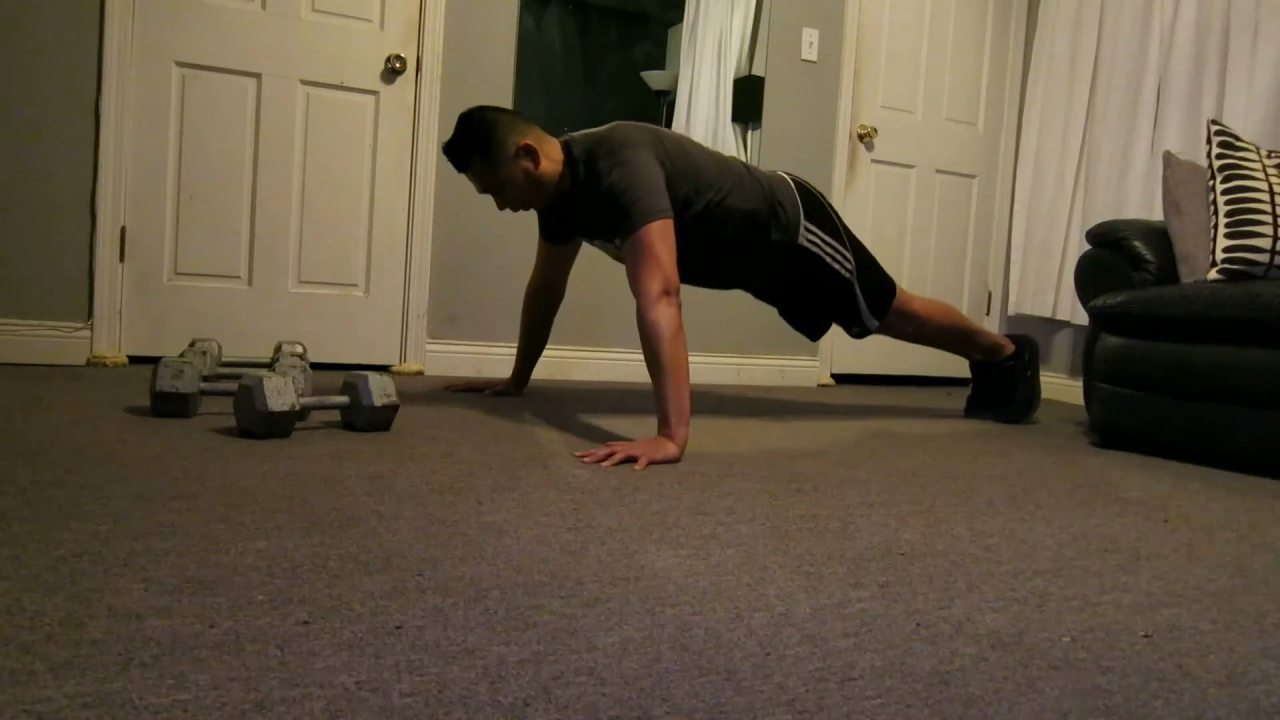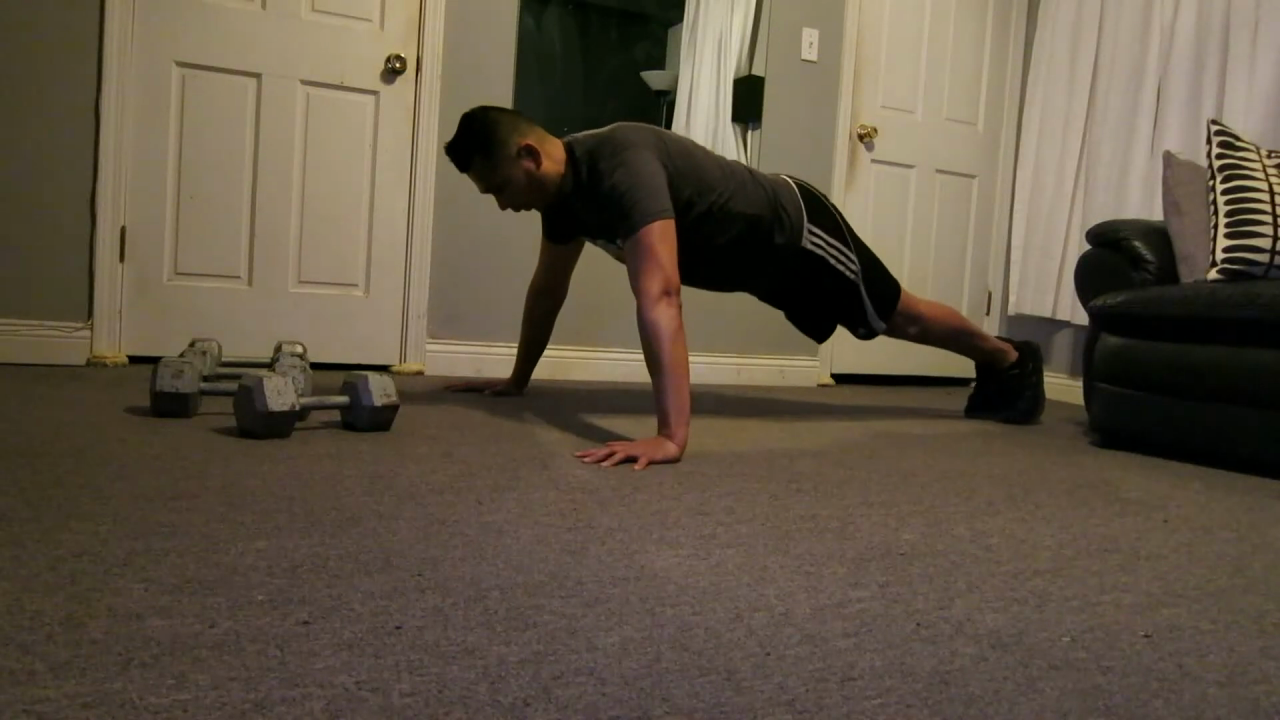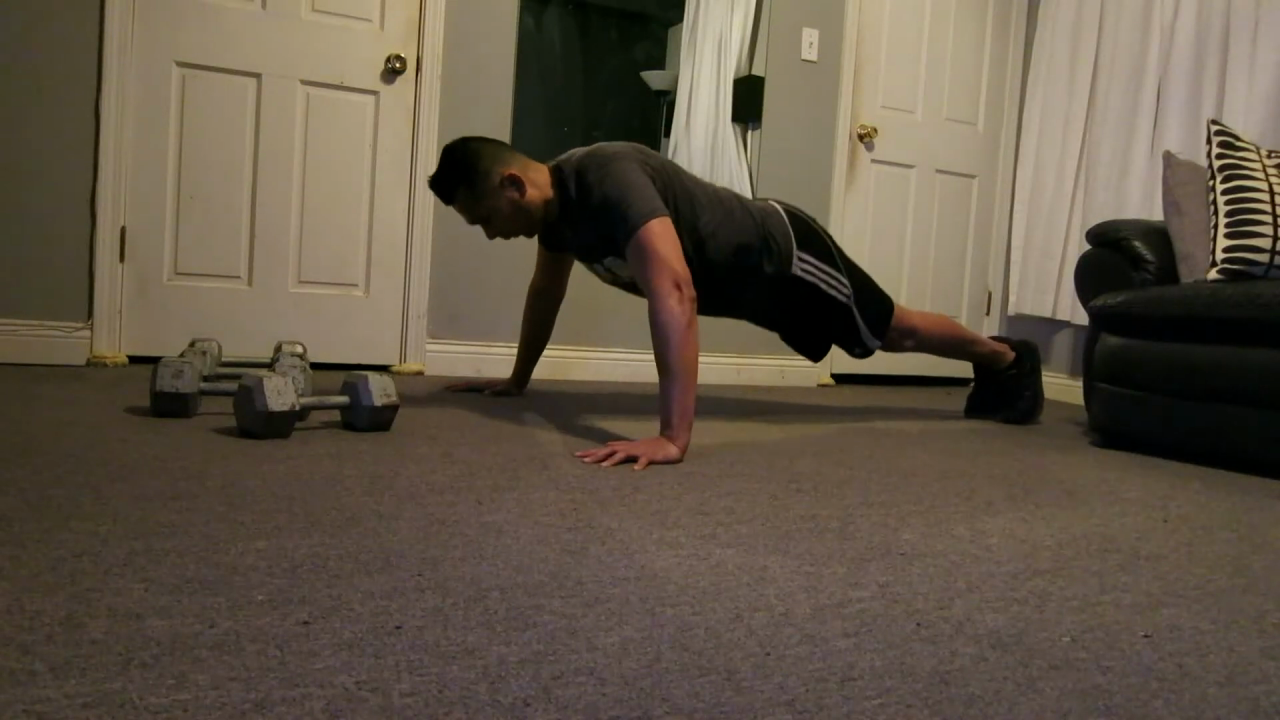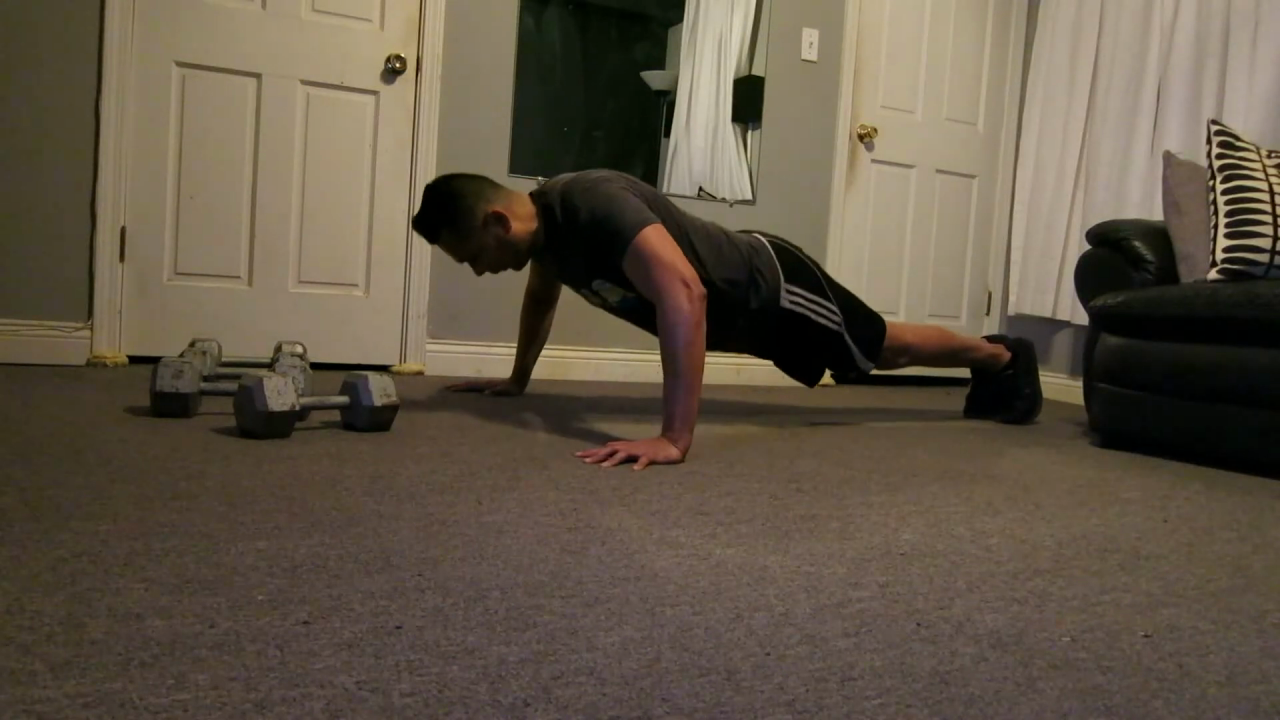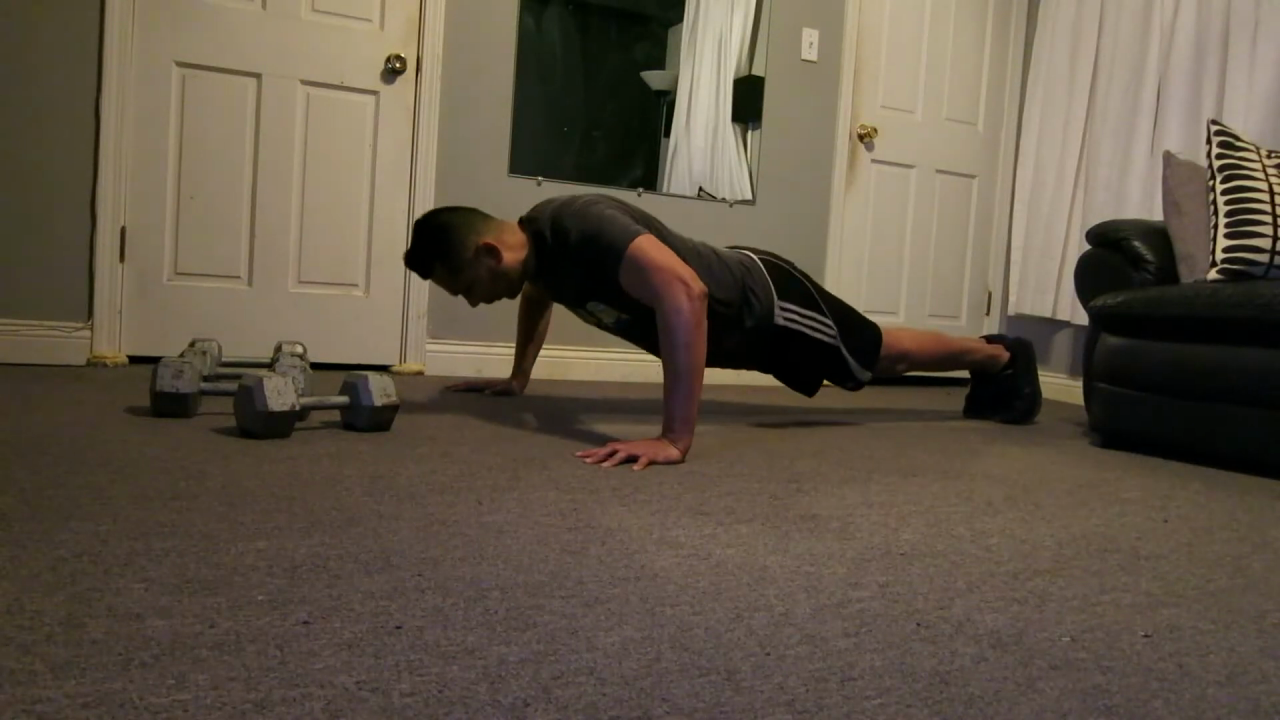
dt=0.3s
person 1, frame 1
left shoulder: (619, 164)
right shoulder: (562, 186)
left elbow: (659, 297)
right elbow: (545, 287)
left wrist: (672, 436)
right wrist: (517, 379)
left hip: (790, 228)
right hip: (754, 255)
left knee: (895, 316)
right knee: (883, 324)
left ankle: (1007, 354)
right ankle: (988, 365)
person 1, frame 2
left shoulder: (621, 165)
right shoulder: (564, 185)
left elbow: (659, 297)
right elbow: (548, 286)
left wrist: (672, 436)
right wrist: (517, 380)
left hip: (794, 230)
right hip: (756, 255)
left knee: (900, 318)
right knee: (891, 326)
left ankle: (1011, 360)
right ankle: (995, 366)
person 1, frame 3
left shoulder: (606, 181)
right shoulder: (555, 200)
left elbow: (675, 293)
right elbow: (546, 289)
left wrist: (674, 437)
right wrist: (517, 379)
left hip: (780, 254)
right hip: (749, 273)
left knee: (895, 332)
right knee: (888, 337)
left ankle: (1008, 360)
right ankle: (996, 364)
person 1, frame 4
left shoulder: (593, 206)
right shoulder: (544, 221)
left elbow: (685, 294)
right elbow: (542, 294)
left wrist: (675, 438)
right wrist: (517, 379)
left hip: (771, 287)
right hip: (743, 298)
left knee: (888, 349)
right knee: (884, 353)
left ankle: (1004, 359)
right ankle: (993, 358)
person 1, frame 5
left shoulder: (582, 232)
right shoulder: (536, 238)
left elbow: (684, 294)
right elbow: (540, 292)
left wrist: (675, 439)
right wrist: (518, 376)
left hip: (762, 301)
right hip: (735, 303)
left knee: (883, 355)
right knee: (878, 359)
left ankle: (1004, 358)
right ankle: (991, 360)
